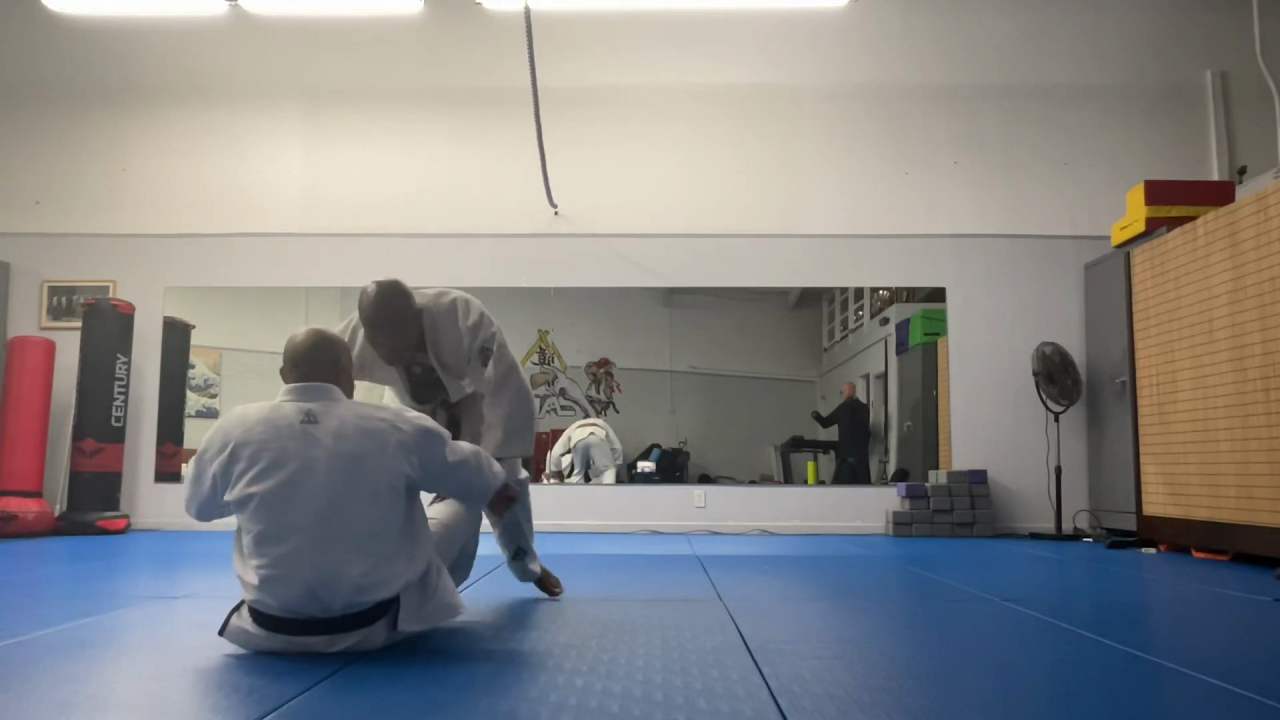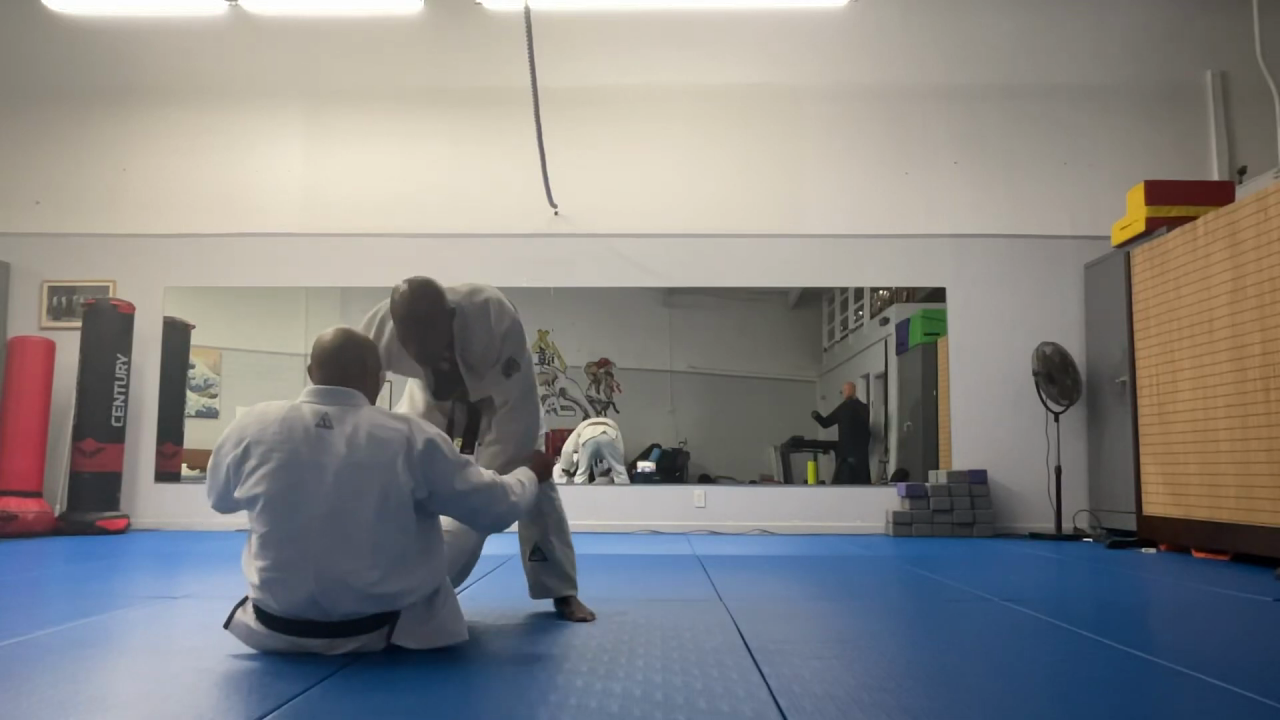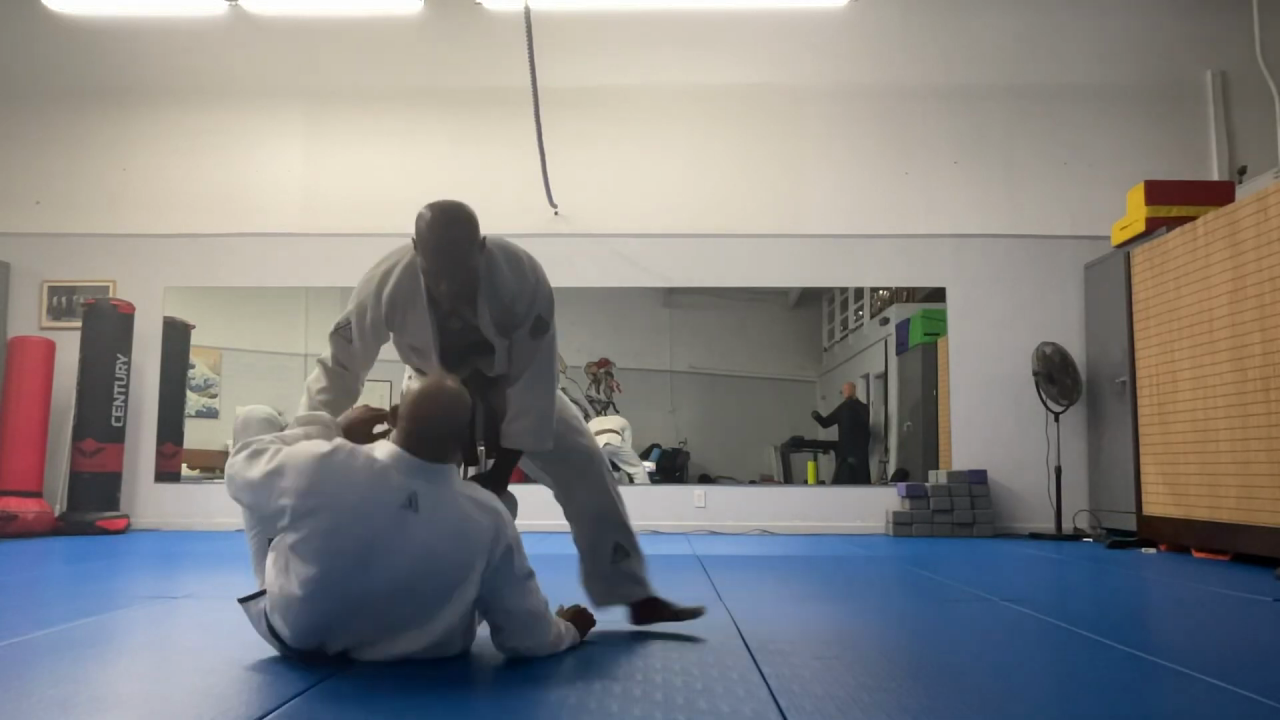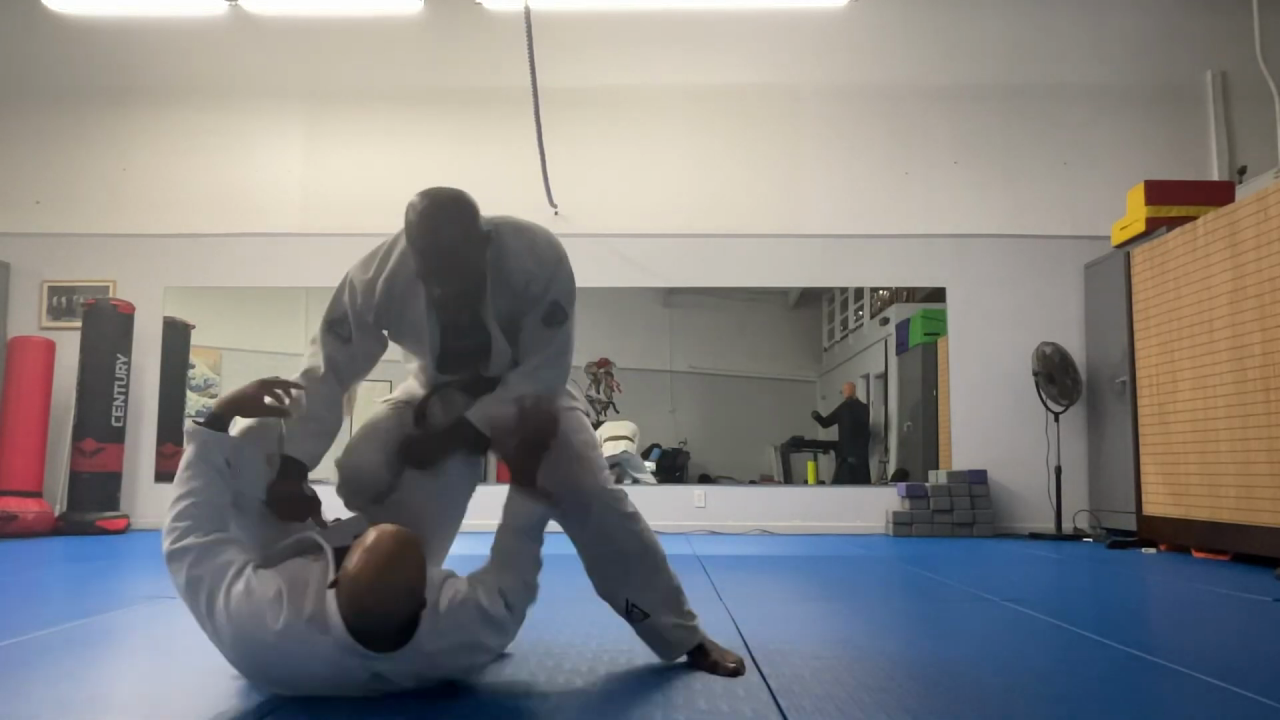
dt=1s
person 1, frame 1
left shoulder: (463, 316)
right shoulder: (351, 340)
left elbow: (508, 392)
left hip: (475, 400)
right hip: (413, 408)
left knee: (505, 481)
left ankle: (527, 565)
person 1, frame 2
left shoulder: (494, 318)
right shoulder: (379, 330)
left elbow: (518, 410)
left hip: (500, 392)
right hip: (432, 398)
left ankle: (559, 590)
person 1, frame 3
left shoulder: (521, 275)
right shoulder: (385, 284)
left elbow: (534, 376)
right elbow: (342, 360)
left wrist: (502, 468)
left hip: (511, 384)
left knee: (583, 465)
left ankle: (631, 593)
person 1, frame 4
left shoulder: (536, 255)
right shoulder: (375, 279)
left elbow: (543, 372)
right elbow: (328, 372)
left wrist: (460, 434)
right wrist: (291, 469)
left hip: (532, 389)
right hip: (442, 390)
left knee: (592, 503)
right knee: (363, 473)
left ankle: (684, 635)
person 2, frame 1
left shoulder: (235, 429)
right shoulder: (396, 428)
left elbow: (200, 506)
right elbow: (473, 476)
right wrist: (499, 488)
left hip: (274, 629)
right hip: (375, 623)
right knee: (466, 509)
person 2, frame 2
left shoulder: (253, 427)
right shoulder: (411, 438)
left elbow: (221, 498)
right elbow: (495, 508)
right wrist: (530, 473)
left hip: (280, 628)
right hip: (384, 628)
right knee: (465, 527)
person 2, frame 3
left shoulder: (323, 467)
right shoulder: (487, 520)
left elbow: (243, 464)
right elbow: (524, 632)
left wrist: (334, 429)
right wrist: (569, 628)
left hip: (295, 636)
person 2, frame 4
left shoulder: (255, 628)
right shoulder: (462, 627)
left elbow: (192, 534)
right elbow: (509, 586)
left wrist: (219, 418)
left knee: (248, 449)
